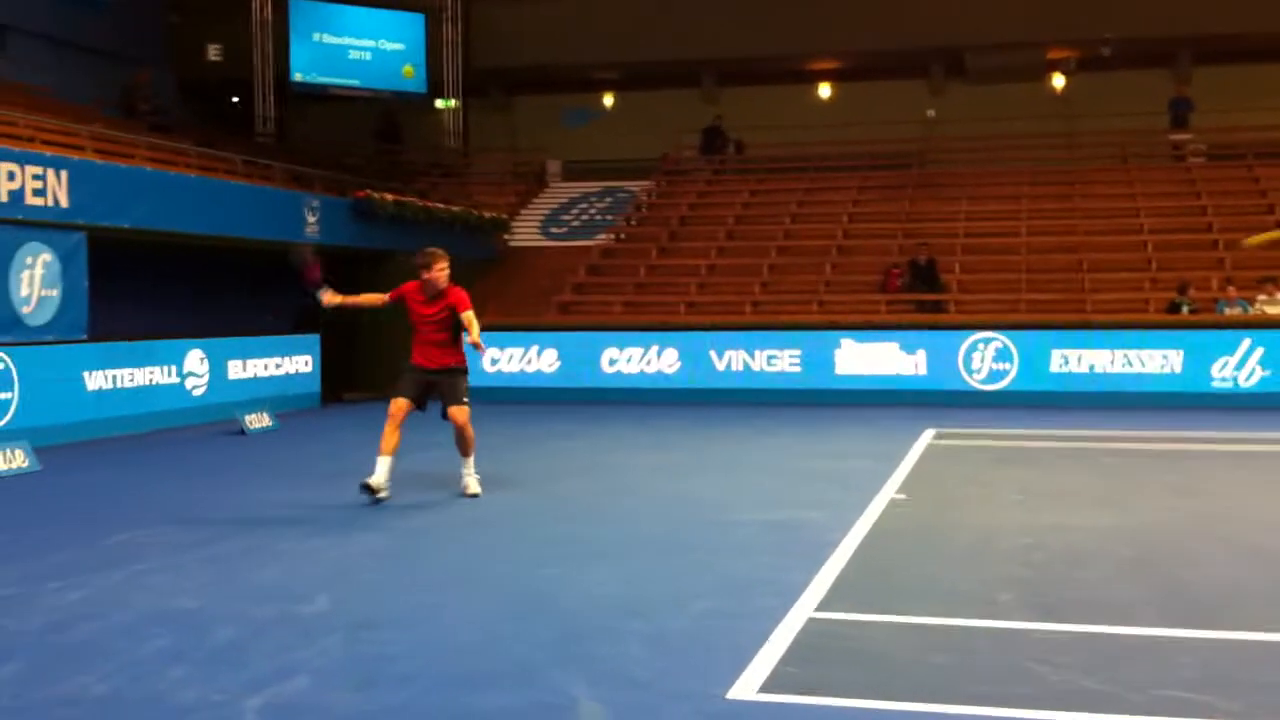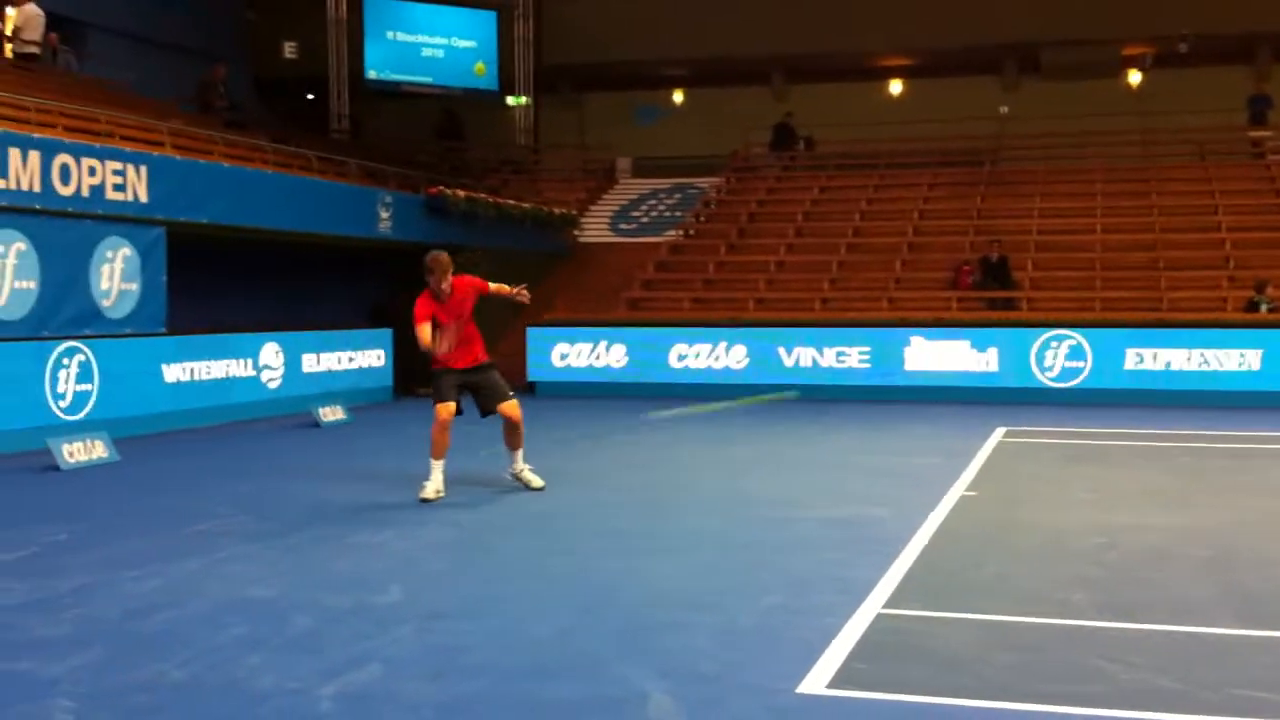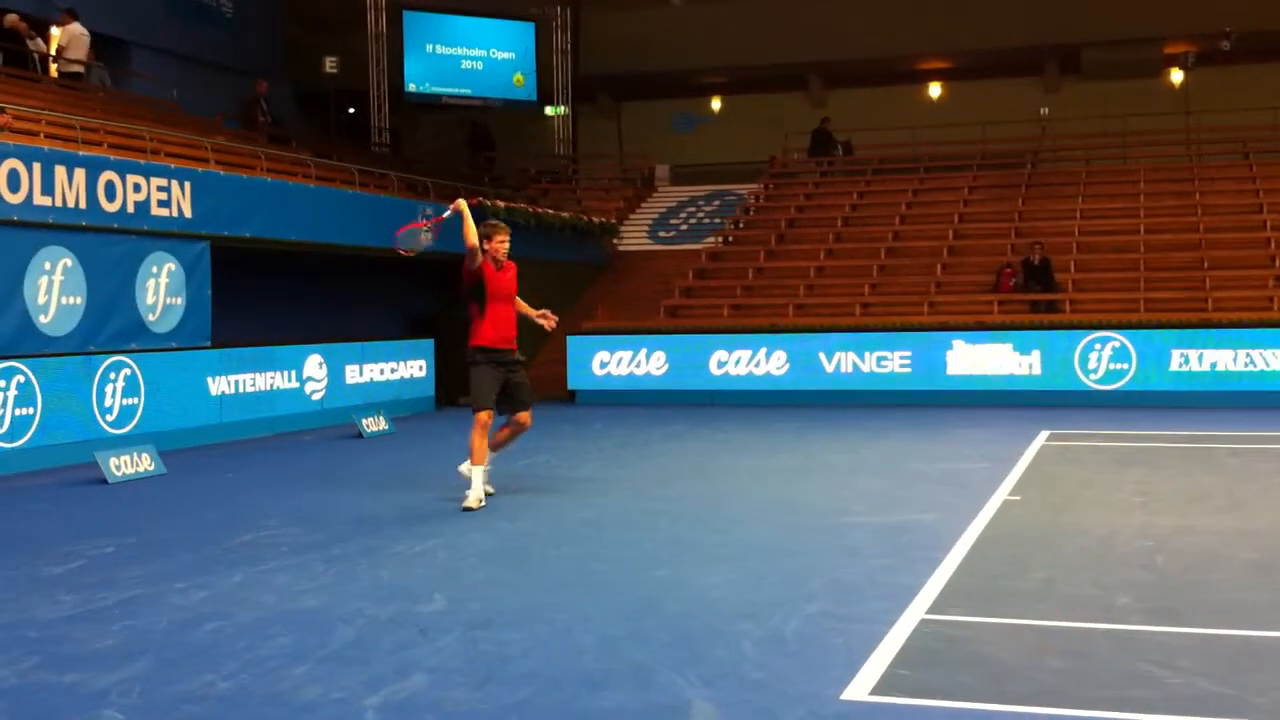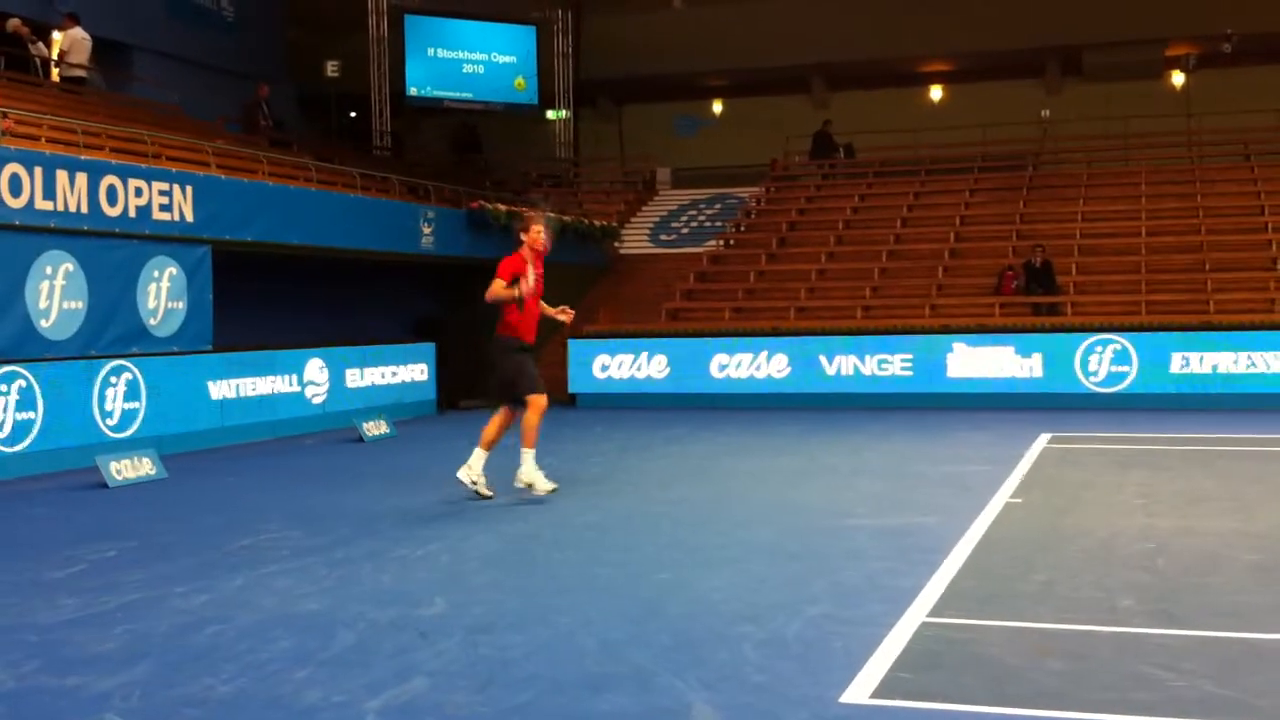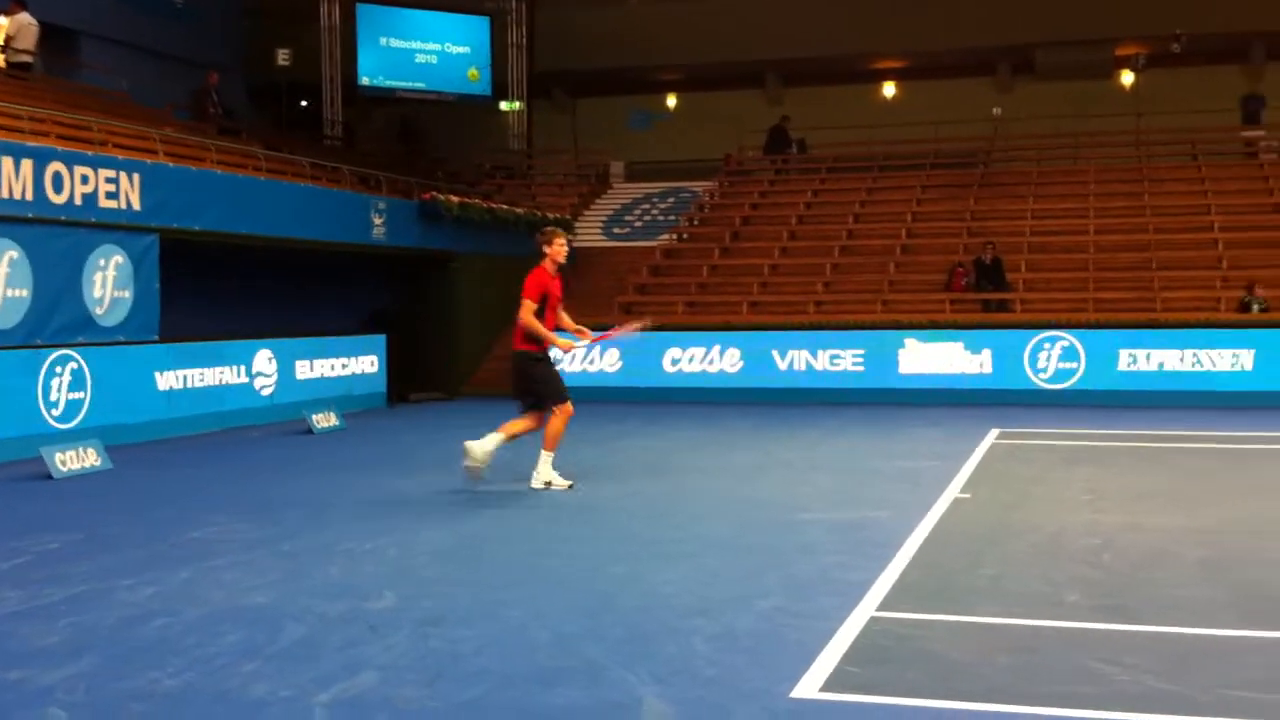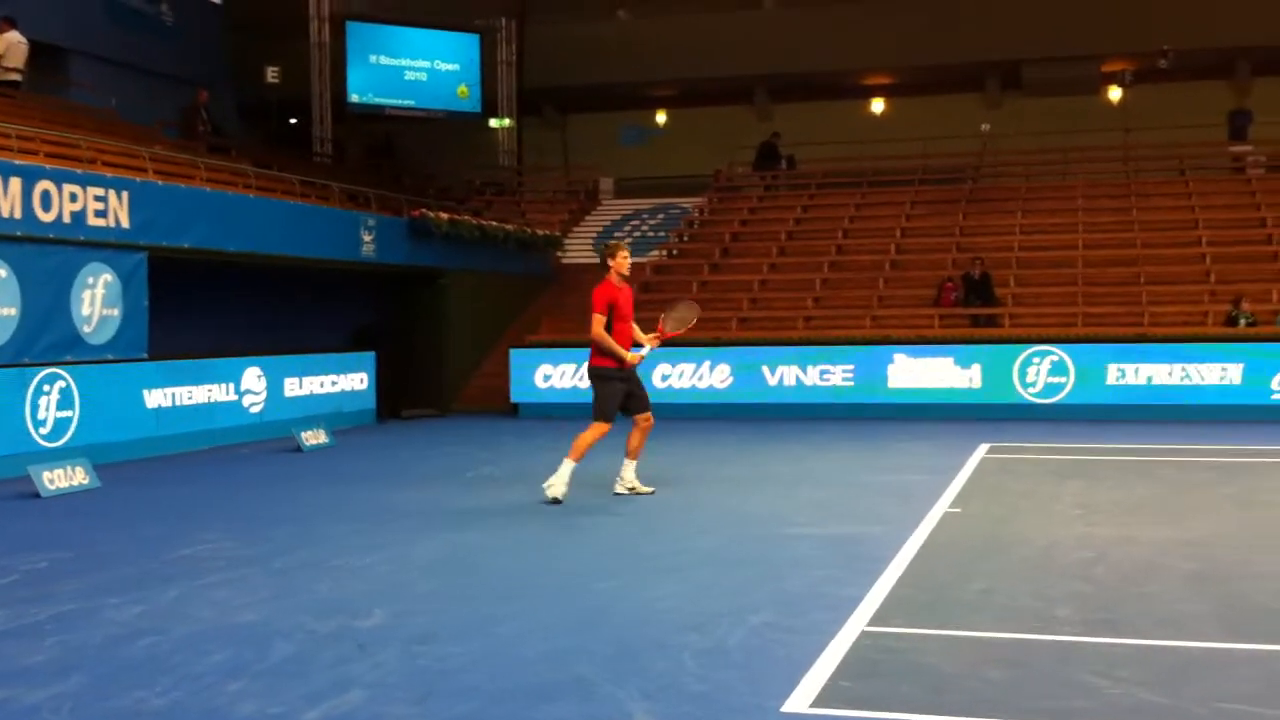
dt=0.4s
person 1, frame 1
left shoulder: (456, 295)
right shoulder: (407, 291)
left elbow: (471, 321)
right elbow: (380, 300)
left wrist: (473, 336)
right wrist: (340, 300)
left hip: (451, 368)
right hip: (419, 367)
left knee: (460, 419)
right knee: (396, 412)
left ankle: (469, 474)
right ankle: (379, 478)
person 1, frame 2
left shoulder: (468, 284)
right shoulder: (423, 305)
left elbow: (494, 287)
right elbow: (424, 342)
left wrist: (512, 293)
right wrist: (437, 347)
left hip: (479, 365)
right hip: (446, 370)
left knee: (513, 415)
right knee: (444, 416)
left ankle: (518, 467)
right ankle: (436, 480)
person 1, frame 3
left shoulder: (511, 268)
right shoulder: (476, 269)
right elbow: (471, 245)
left wrist: (534, 314)
right wrist: (464, 212)
left hip: (511, 356)
right hip: (484, 356)
left knee: (521, 421)
right knee: (483, 419)
left ankle: (475, 466)
right ankle: (475, 489)
person 1, frame 4
left shoulder: (538, 266)
right shoulder: (512, 262)
right elbow: (490, 295)
left wrist: (553, 312)
right wrist: (516, 291)
left hip: (520, 345)
right hip: (510, 343)
left knee: (508, 410)
right knee: (538, 401)
left ankle: (472, 470)
right ankle: (528, 470)
person 1, frame 5
left shoulder: (554, 277)
right shoulder: (538, 279)
left elbow: (557, 311)
right elbow: (524, 319)
left wrist: (574, 328)
right wrist: (554, 341)
left hip: (535, 355)
right hip: (530, 355)
left knee: (536, 418)
right knee: (564, 409)
left ankle: (481, 447)
right ankle: (543, 473)
person 1, frame 6
left shoulder: (626, 289)
right shoulder: (603, 292)
right elbow: (596, 331)
left wrist: (643, 339)
right wrist: (624, 353)
left hip: (625, 368)
right hip: (604, 368)
left knee: (645, 420)
right knee: (600, 427)
left ankle: (626, 479)
right ankle: (559, 479)
